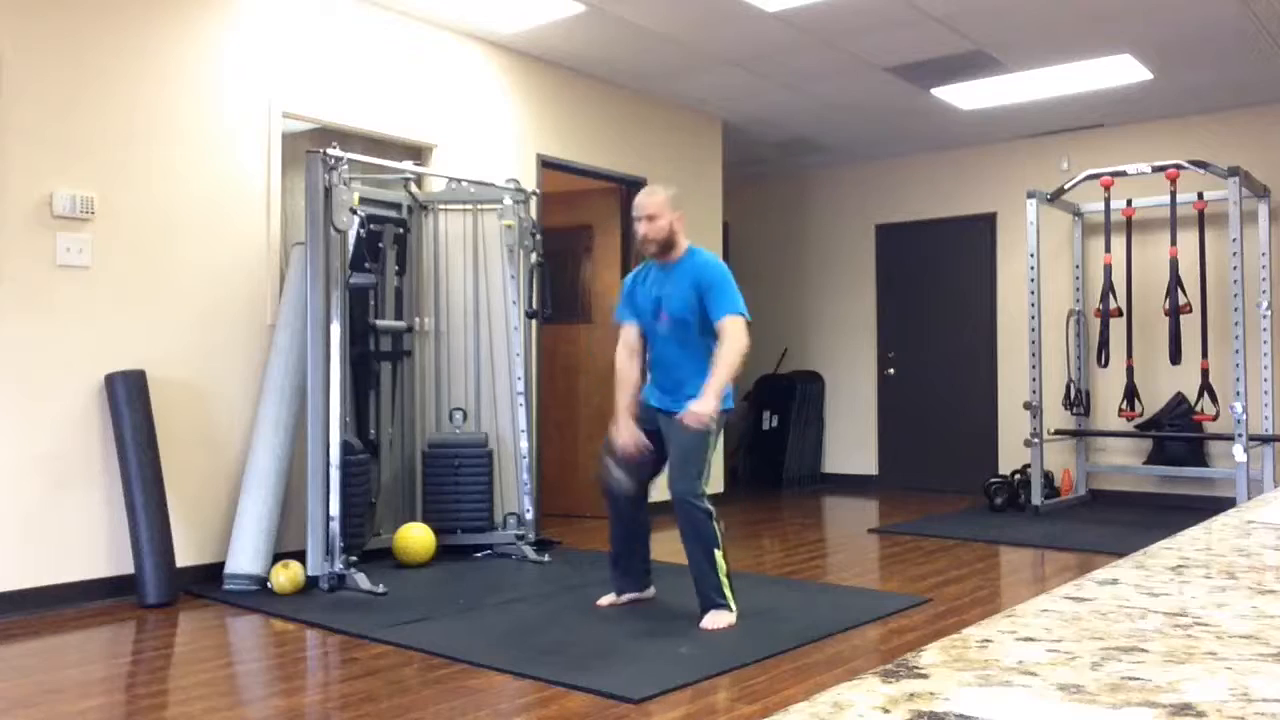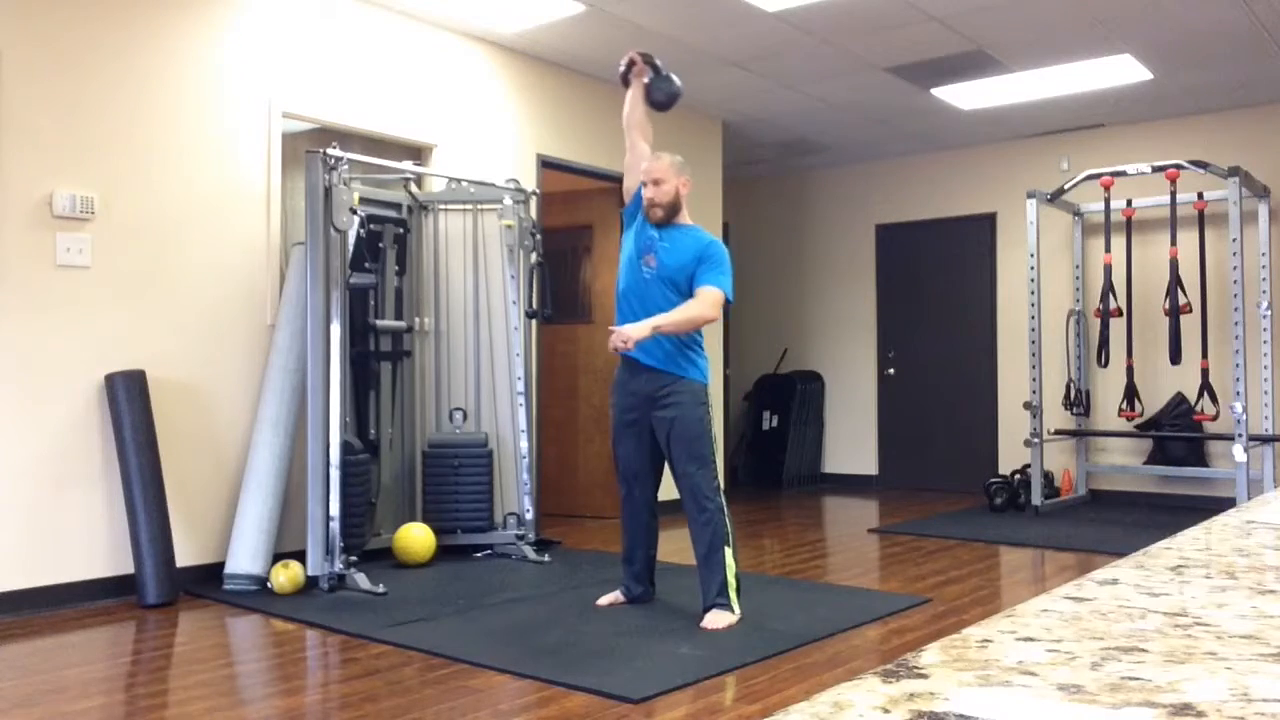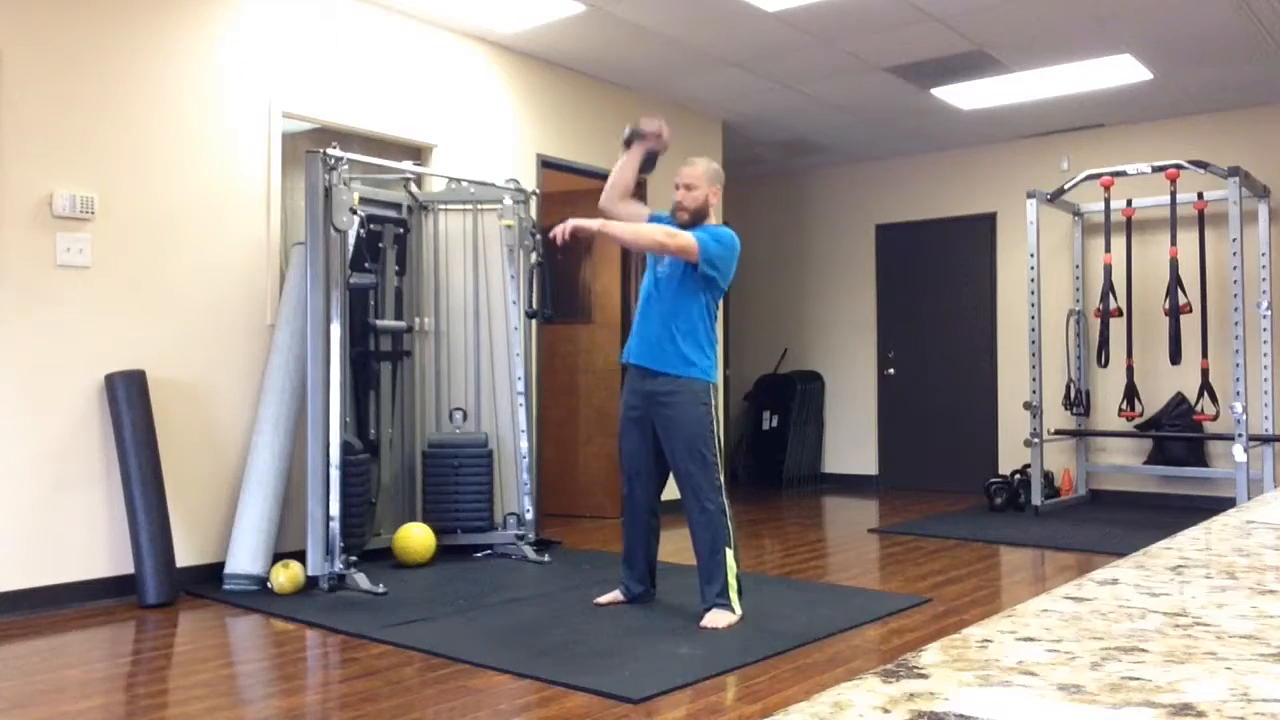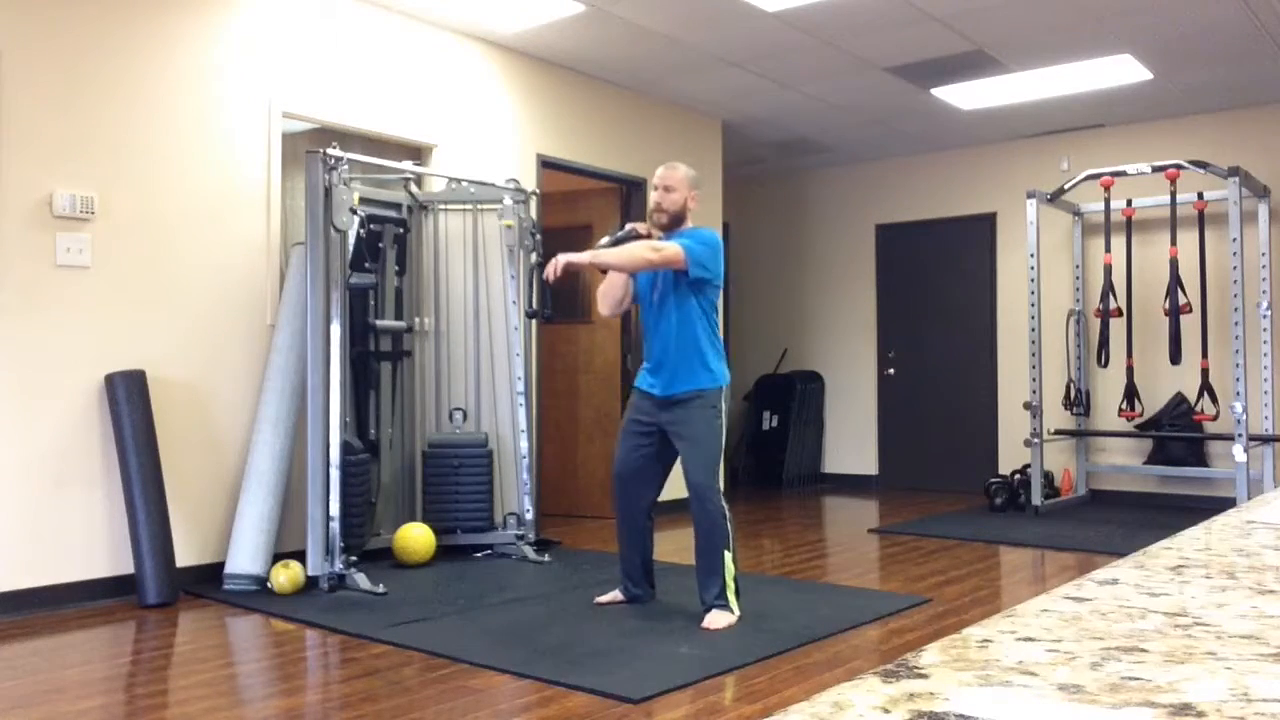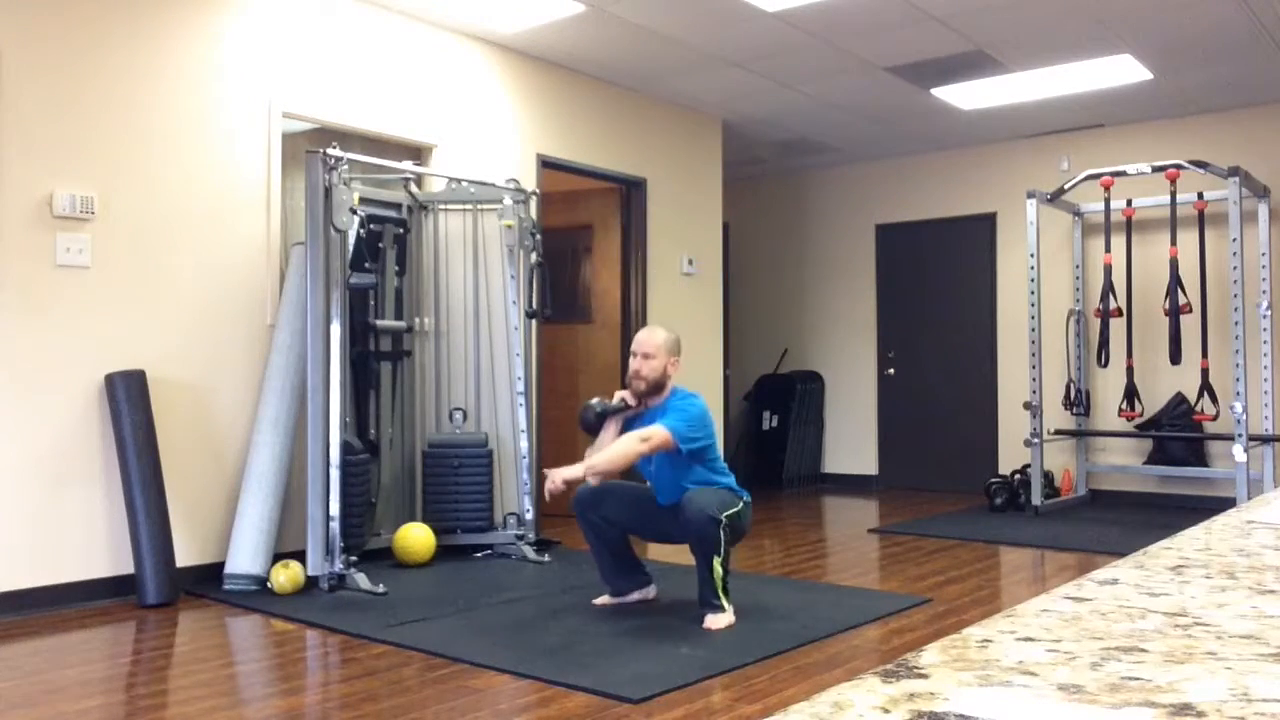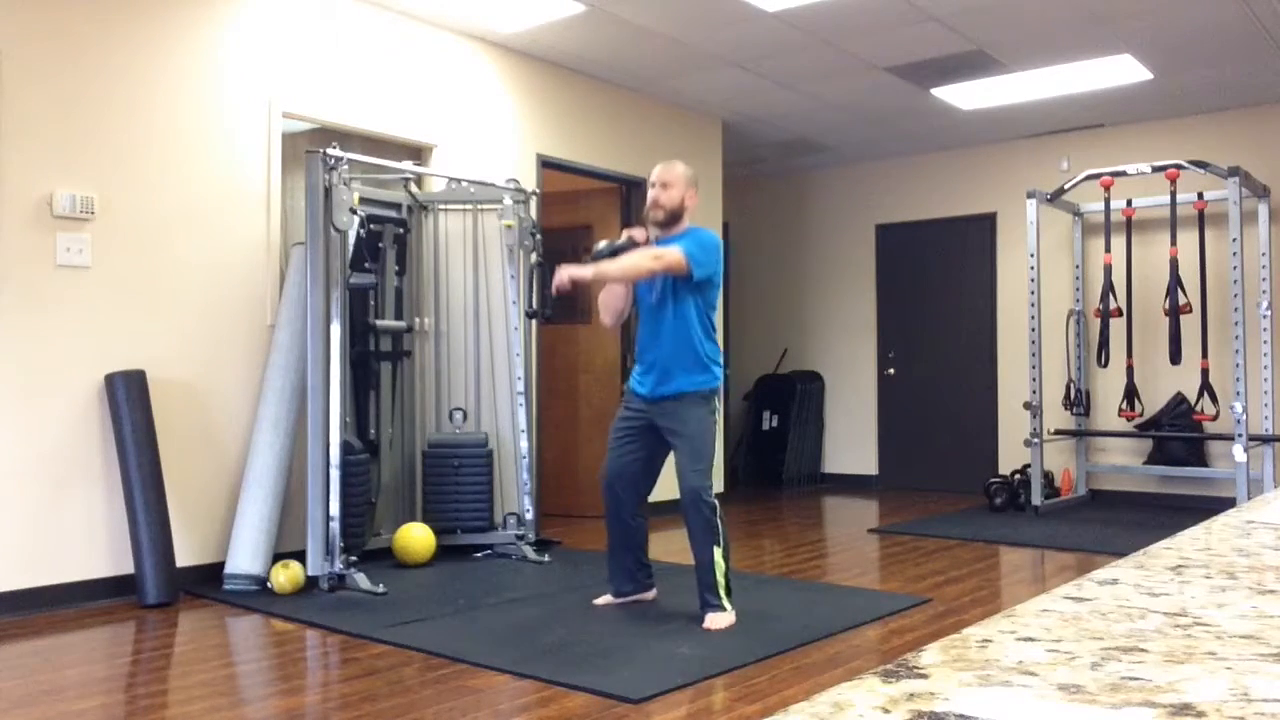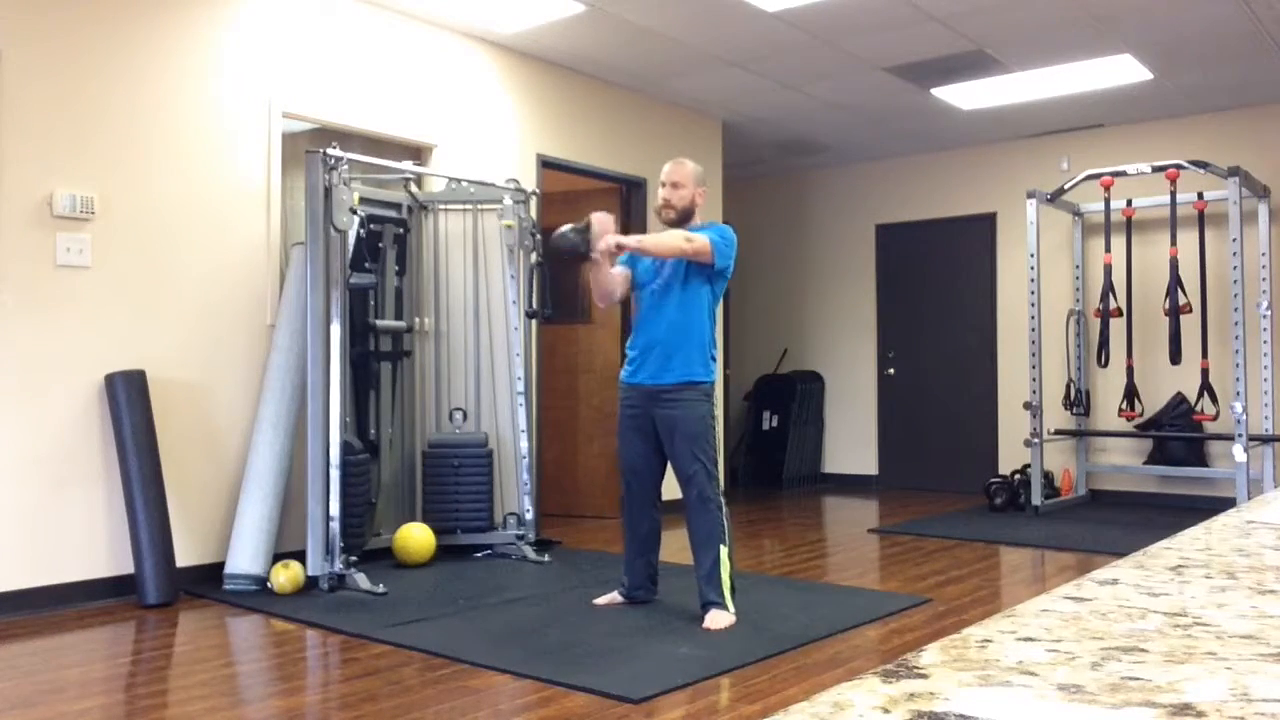
dt=0.7s
person 1, frame 1
left shoulder: (706, 270)
right shoulder: (637, 282)
left elbow: (735, 337)
right elbow: (629, 349)
left wrist: (710, 397)
right wrist: (623, 420)
left hip: (694, 406)
right hip: (653, 403)
left knee: (686, 492)
right knee: (620, 485)
left ankle: (719, 601)
right ankle: (632, 582)
person 1, frame 2
left shoulder: (707, 247)
right shoulder: (636, 221)
left elbow: (708, 309)
right elbow: (636, 140)
left wrist: (649, 326)
right wrist: (636, 84)
left hip: (679, 384)
right hip: (630, 380)
left knee: (700, 493)
right knee: (634, 490)
left ankle: (722, 598)
right ankle: (636, 585)
person 1, frame 3
left shoulder: (721, 241)
right shoulder: (661, 227)
left elbow: (666, 240)
right elbow: (612, 201)
left wrist: (589, 225)
right wrist: (640, 149)
left hip: (687, 384)
right hip: (640, 377)
left knee: (701, 492)
right knee: (637, 487)
left ankle: (723, 598)
right ankle: (637, 583)
person 1, frame 4
left shoulder: (705, 243)
right shoulder: (643, 251)
left elbow: (654, 255)
right elbow: (608, 306)
left wrist: (585, 257)
right wrist: (622, 253)
left hip: (697, 392)
right hip: (649, 391)
left knee: (703, 491)
right knee: (629, 487)
left ankle: (722, 599)
right ankle: (636, 586)
person 1, frame 5
left shoulder: (688, 409)
right shoulder: (630, 411)
left elbow: (643, 443)
right elbow: (597, 475)
left wrist: (577, 470)
right wrist: (614, 418)
left hip: (720, 503)
left knee: (699, 508)
right knee: (588, 500)
left ankle: (717, 604)
right ankle: (632, 583)
person 1, frame 6
left shoulder: (704, 243)
right shoulder: (642, 249)
left elbow: (657, 262)
right elbow: (609, 317)
left wrist: (586, 271)
right wrist: (626, 251)
left hip: (693, 394)
right hip: (642, 393)
left knee: (695, 493)
right knee: (617, 484)
left ankle: (717, 601)
right ankle: (631, 583)
person 1, frame 7
left shoulder: (718, 237)
right shoulder: (642, 246)
left elbow: (685, 246)
right elbow: (607, 295)
left wrist: (623, 241)
right wrist: (603, 246)
left hip: (686, 387)
right hip: (635, 385)
left knee: (700, 492)
right knee: (637, 490)
left ankle: (718, 599)
right ankle: (637, 585)
